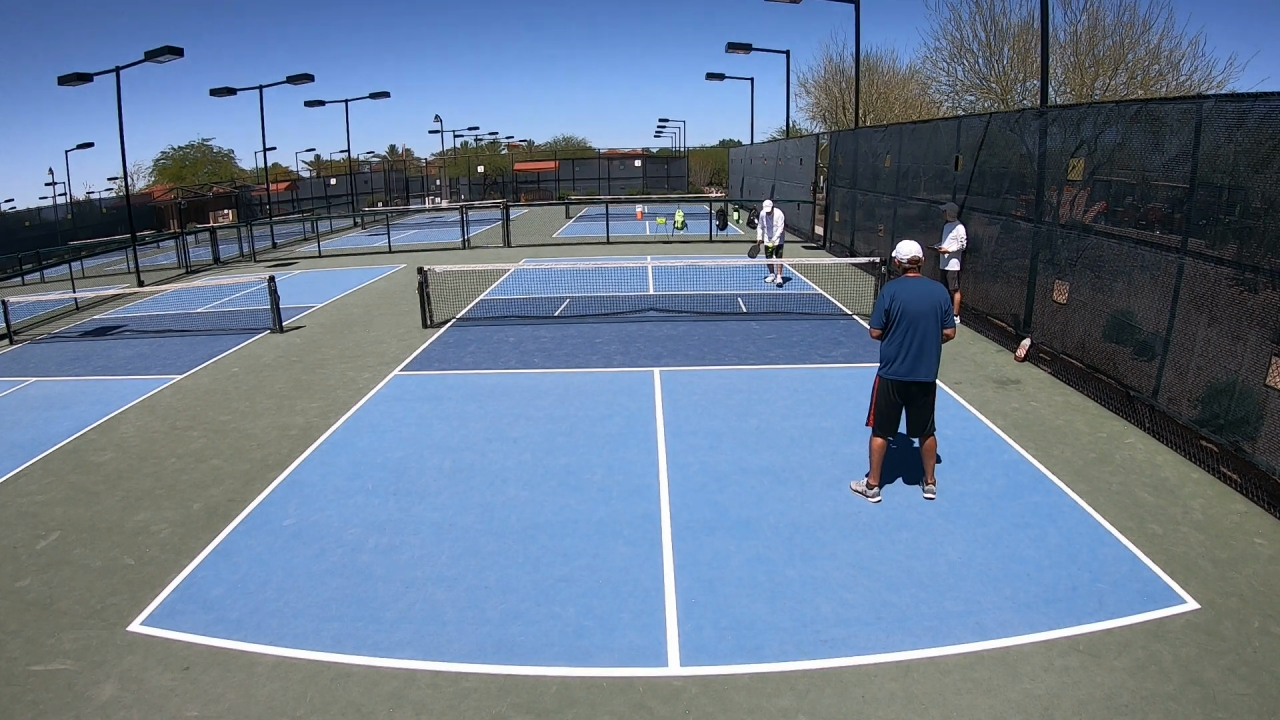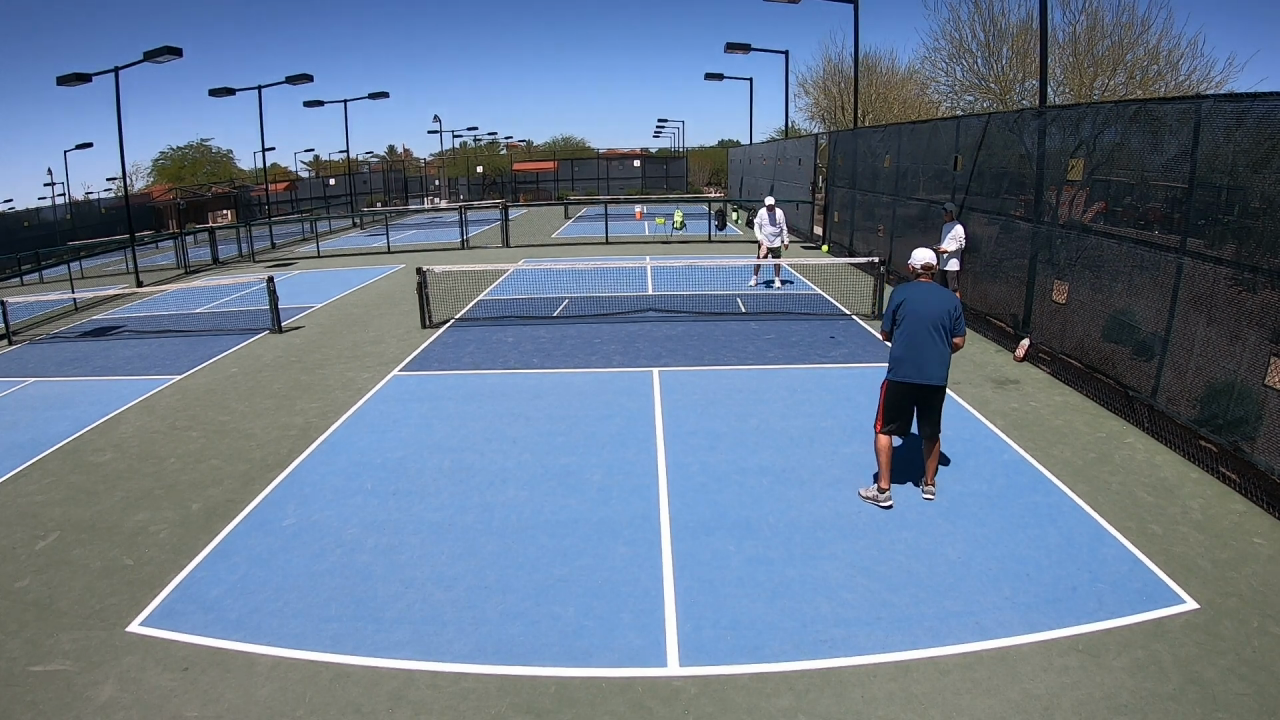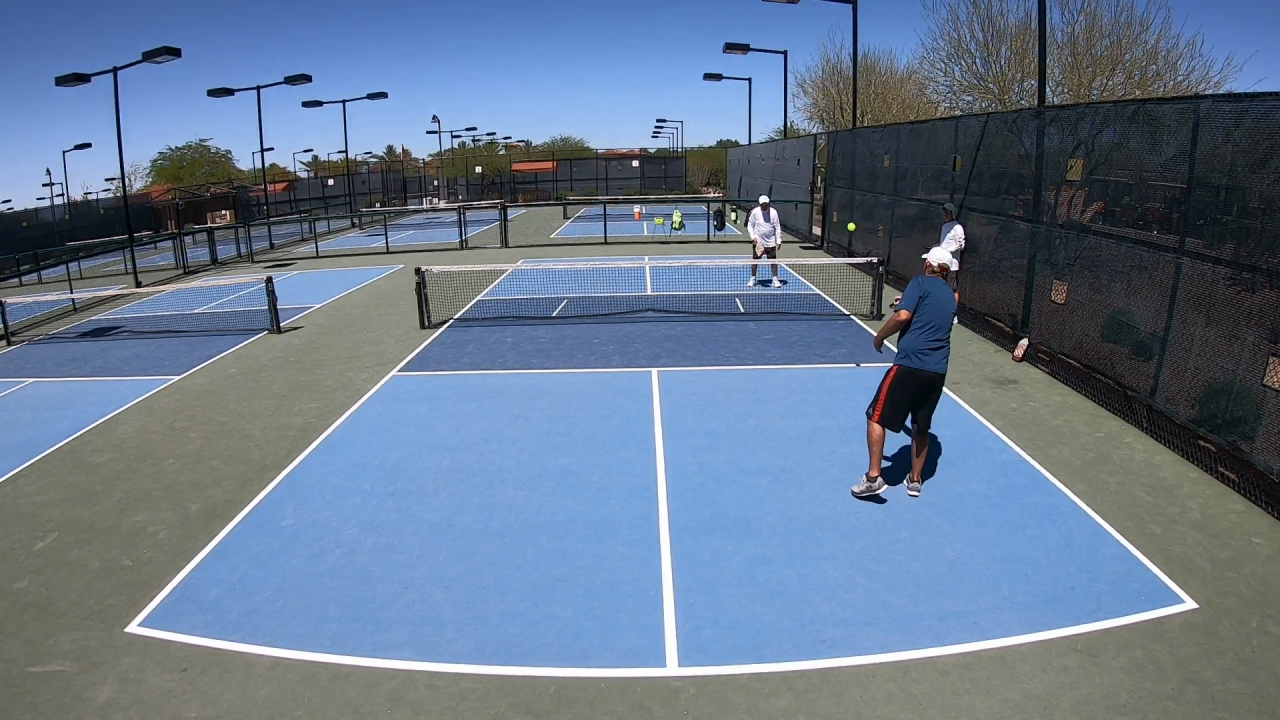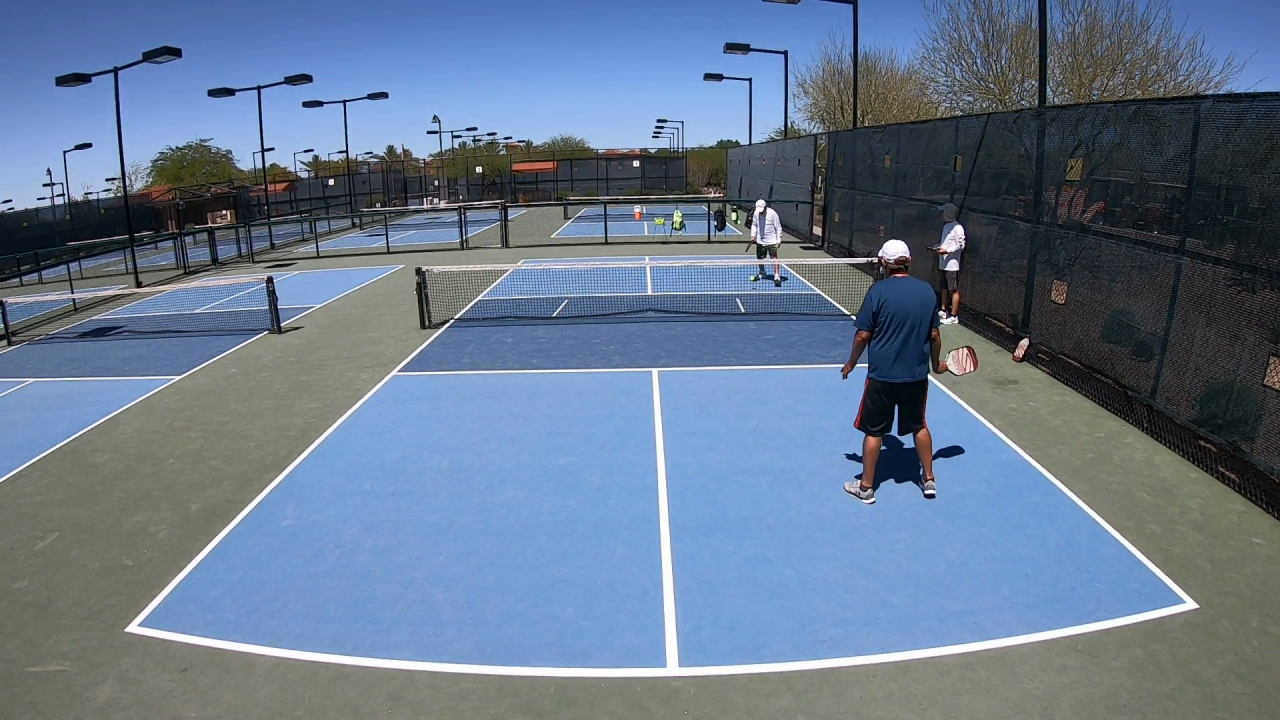
dt=1s
person 1, frame 1
left shoulder: (891, 290)
right shoulder: (940, 291)
left elbow: (875, 332)
right elbow: (949, 333)
left hip: (892, 374)
right hip: (926, 375)
left knee: (881, 431)
right knee: (926, 431)
left ankle: (873, 484)
right ankle: (930, 482)
person 1, frame 2
left shoulder: (901, 292)
right shoulder: (951, 299)
left elbow: (886, 334)
right elbow: (958, 342)
left hip: (900, 376)
right hip: (936, 378)
left knee: (884, 430)
right knee: (931, 433)
left ankle: (883, 489)
right ankle: (929, 483)
person 1, frame 3
left shoulder: (921, 283)
right shoulder: (950, 296)
left elbow: (903, 316)
left wrist: (879, 336)
left hip: (910, 364)
right hip: (937, 370)
left knee: (876, 417)
right knee: (921, 426)
left ankle: (874, 477)
right ankle: (915, 480)
person 1, frame 4
left shoulder: (878, 291)
right shoulder: (926, 291)
left elbow: (863, 335)
right elbow: (934, 335)
left wrist: (851, 363)
right wrist: (936, 363)
left hip: (882, 375)
right hip: (917, 374)
left knee: (874, 431)
right knee: (918, 425)
left ankle: (866, 487)
right ankle: (928, 479)
